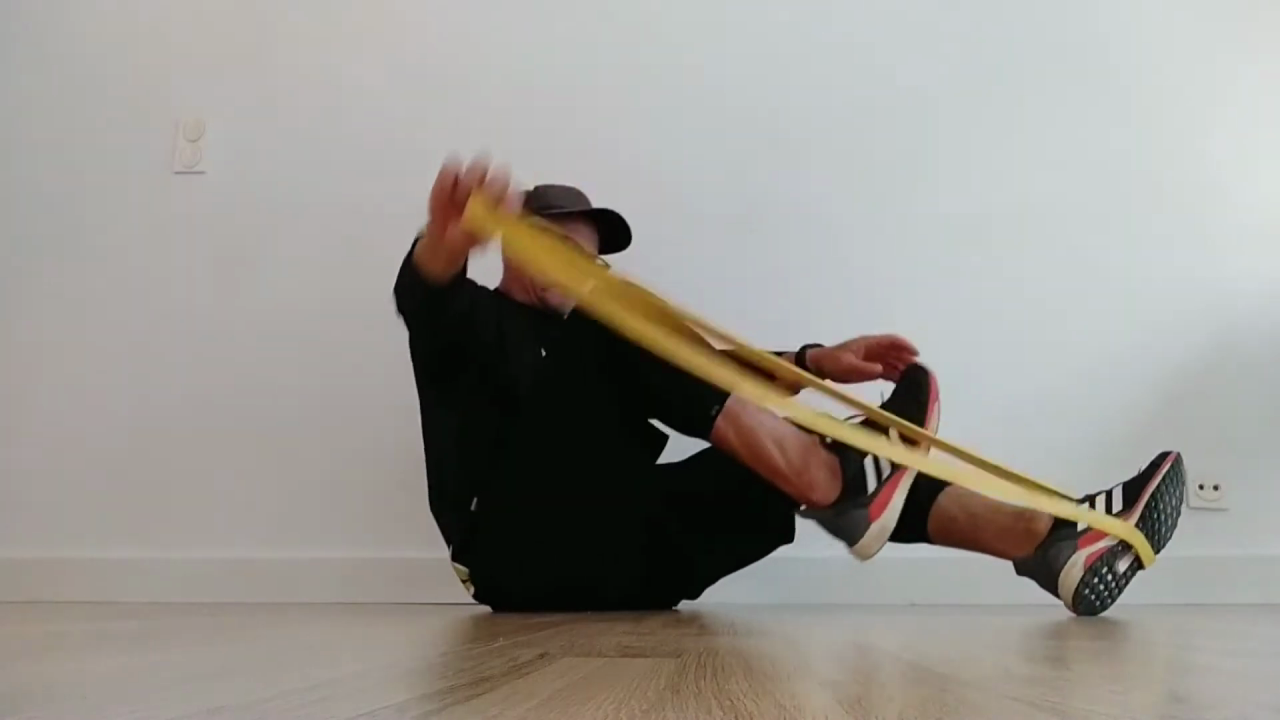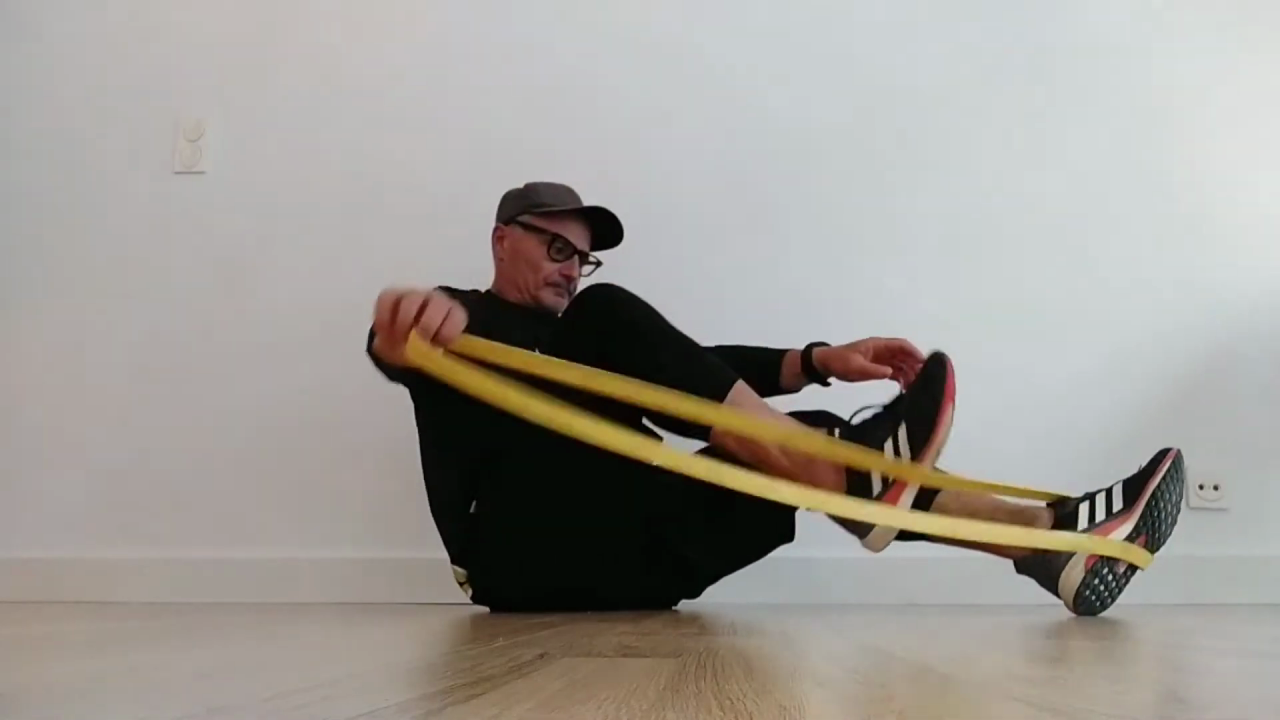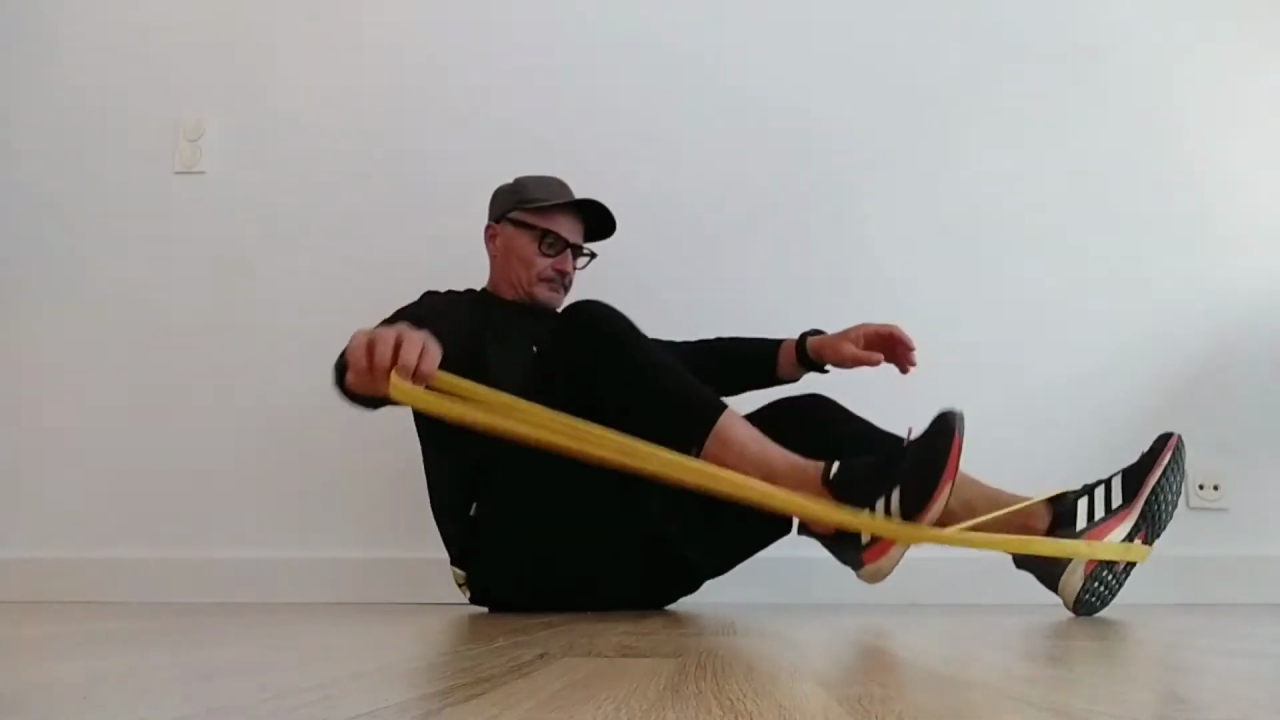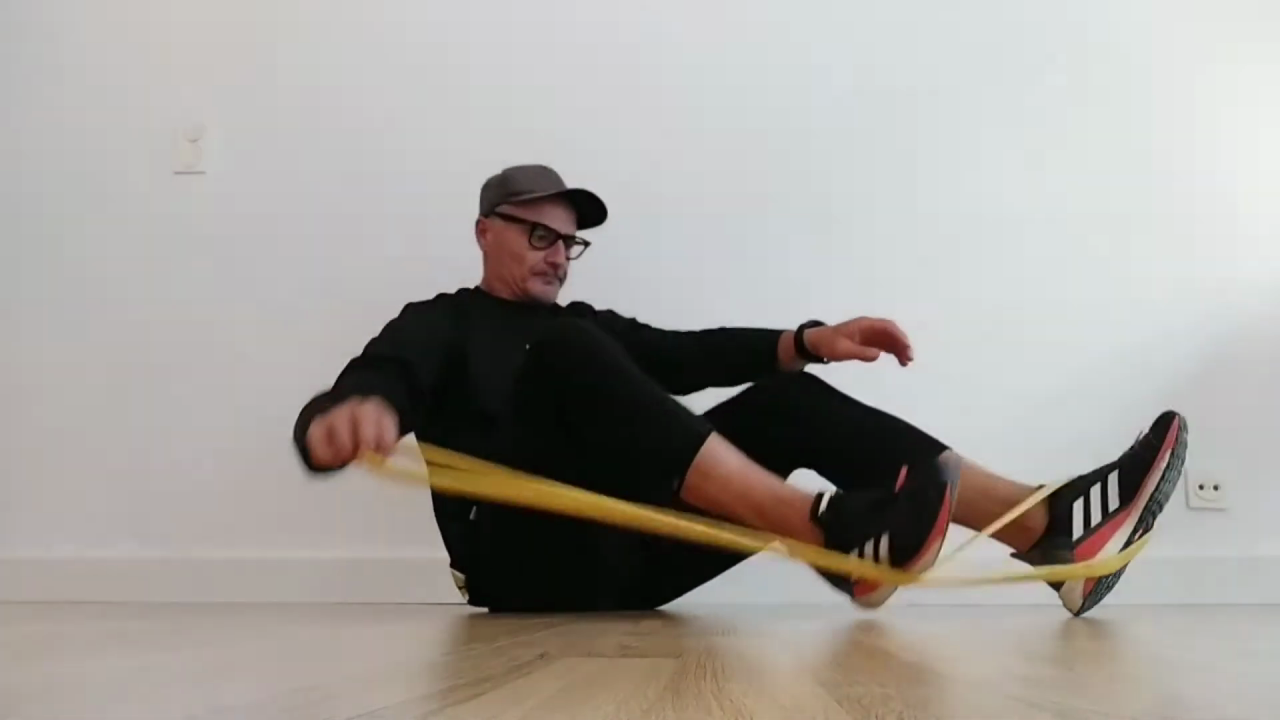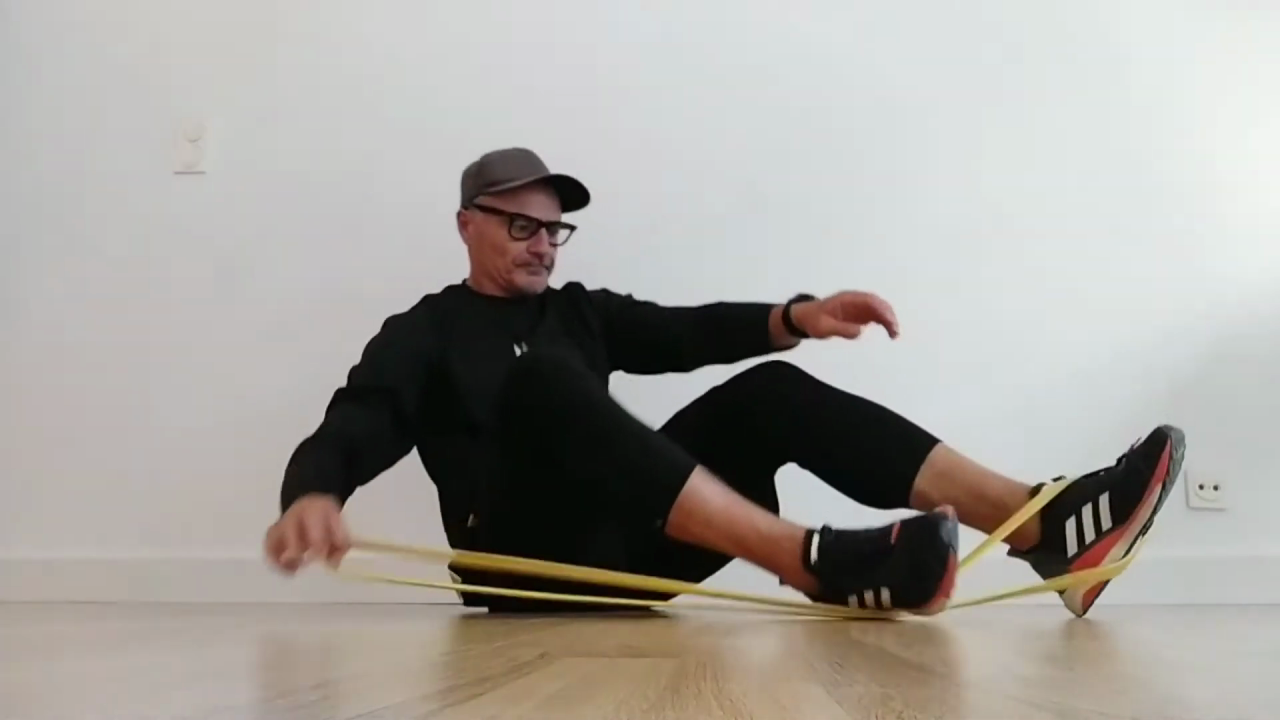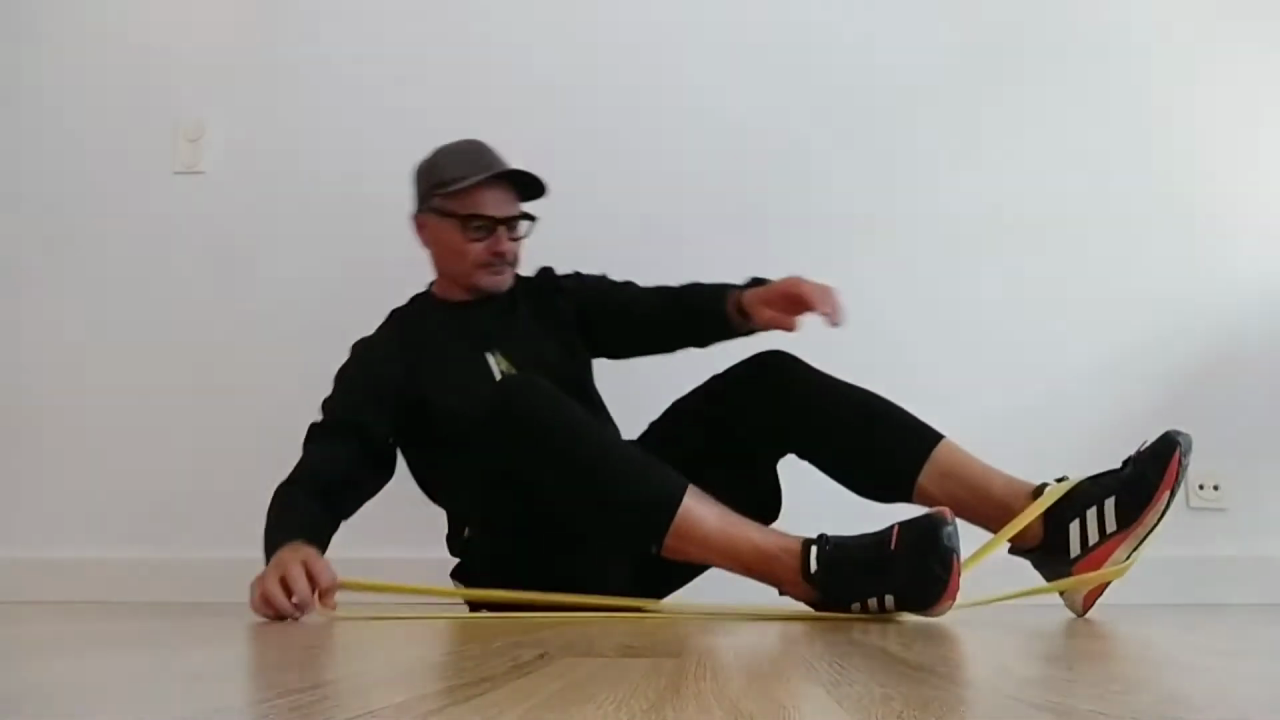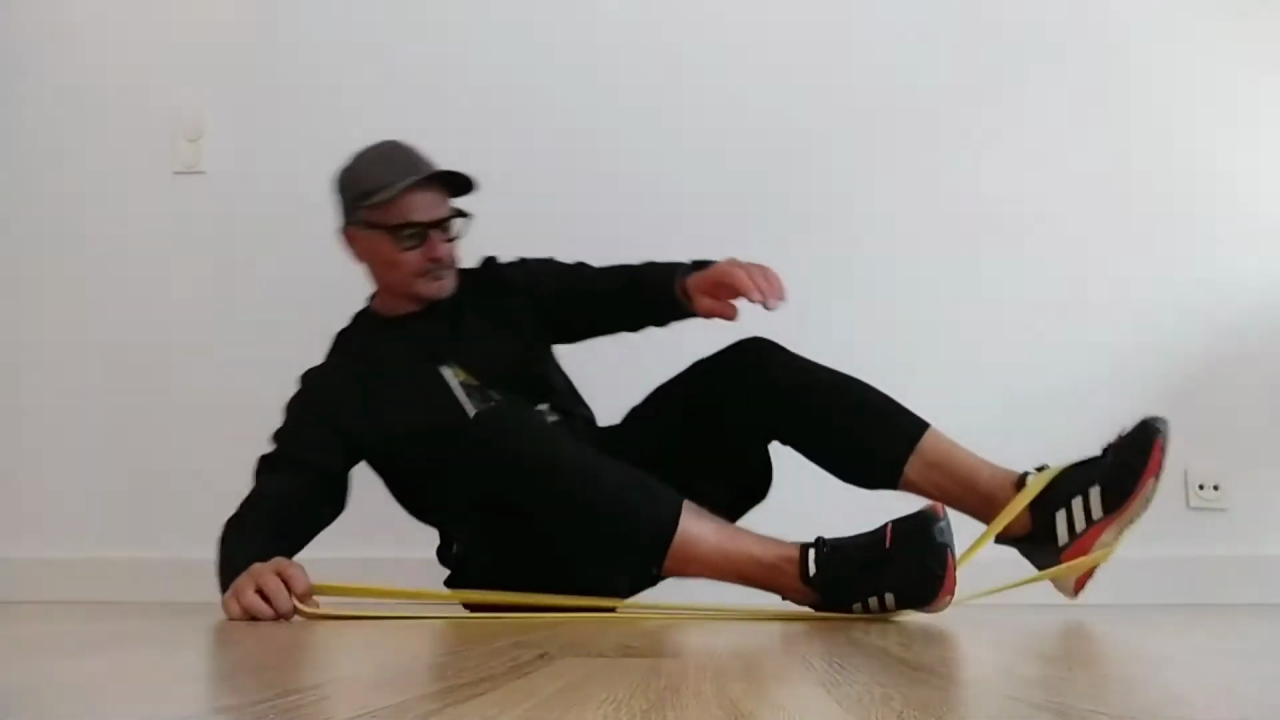
dt=0.2s
person 1, frame 1
left shoulder: (588, 339)
right shoulder: (467, 316)
left elbow: (707, 380)
right elbow: (421, 299)
left wrist: (815, 363)
right wrist: (442, 238)
left hip: (622, 562)
right hip: (525, 557)
left knee: (792, 464)
left ankle: (1054, 544)
right ankle: (839, 485)
person 1, frame 2
left shoulder: (583, 340)
right shoulder: (457, 322)
left elbow: (697, 370)
right elbow: (397, 346)
left wrist: (820, 361)
right wrist: (404, 325)
left hip: (620, 559)
right hip: (523, 555)
left knee: (804, 433)
right knee: (608, 316)
left ankle: (1052, 537)
right ankle: (849, 474)
person 1, frame 3
left shoulder: (578, 342)
right shoulder: (448, 320)
left elbow: (691, 364)
right elbow: (362, 378)
left wrist: (812, 349)
right wrist: (378, 356)
left hip: (621, 553)
right hip: (525, 557)
left knee: (801, 419)
right knee: (590, 334)
left ankle: (1051, 532)
right ankle: (847, 499)
person 1, frame 4
left shoulder: (585, 324)
right shoulder: (439, 325)
left elbow: (692, 356)
right elbow: (346, 409)
left wrist: (809, 340)
right wrist: (350, 414)
left hip: (621, 547)
right hip: (528, 561)
left knee: (785, 402)
right knee: (568, 356)
left ankle: (1048, 526)
right ankle: (832, 530)
person 1, frame 5
left shoulder: (577, 310)
right shoulder: (423, 333)
left elbow: (690, 331)
right elbow: (350, 432)
left wrist: (796, 316)
right wrist: (312, 497)
left hip: (622, 545)
right hip: (529, 561)
left knee: (769, 392)
right knee: (542, 382)
left ankle: (1047, 528)
right ankle: (817, 561)
person 1, frame 6
left shoulder: (553, 299)
right shoulder: (394, 355)
left elbow: (660, 314)
right elbow: (324, 476)
left wrist: (745, 301)
right wrist: (290, 548)
left hip: (623, 542)
right hip: (531, 566)
left knee: (766, 382)
right knee: (518, 406)
left ankle: (1046, 528)
right ankle: (817, 570)
person 1, frame 7
left shoulder: (504, 291)
right shoulder: (345, 383)
left elbow: (615, 293)
right elbow: (266, 516)
left wrist: (693, 285)
right wrist: (251, 568)
left hip: (614, 508)
right hip: (527, 563)
left knee: (750, 370)
right knee: (499, 441)
left ankle: (1035, 516)
right ankle: (816, 573)
